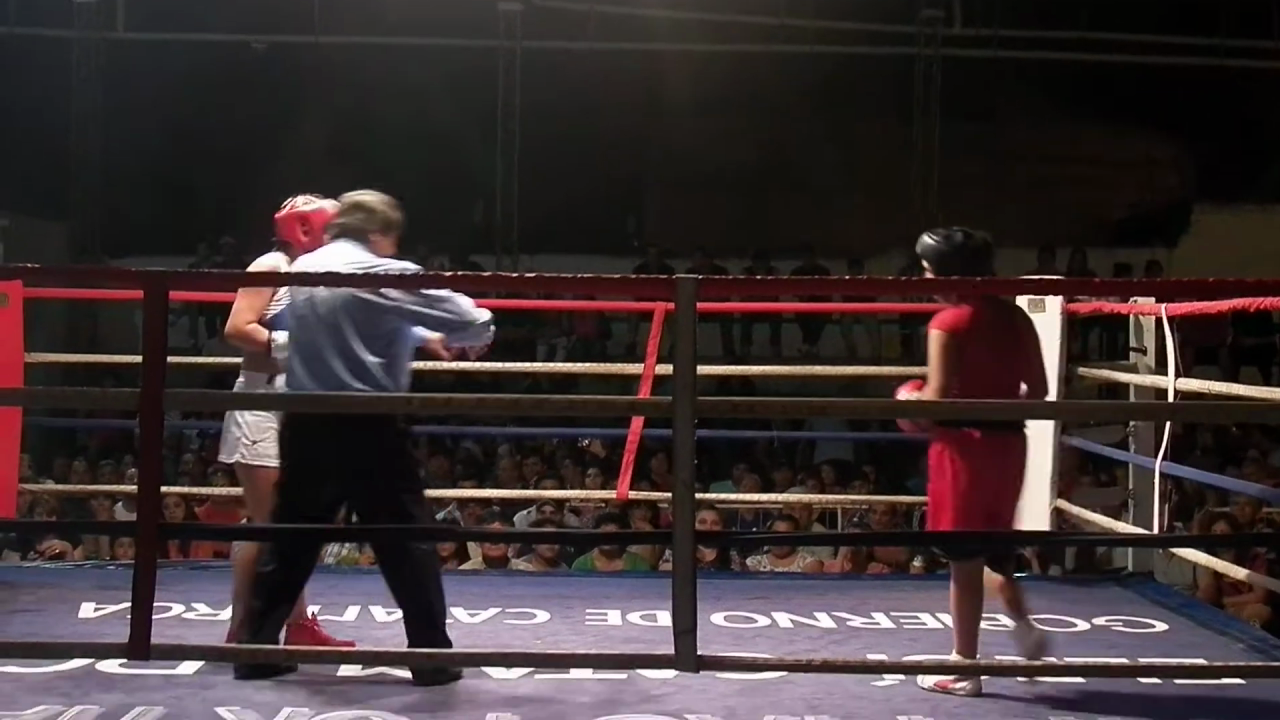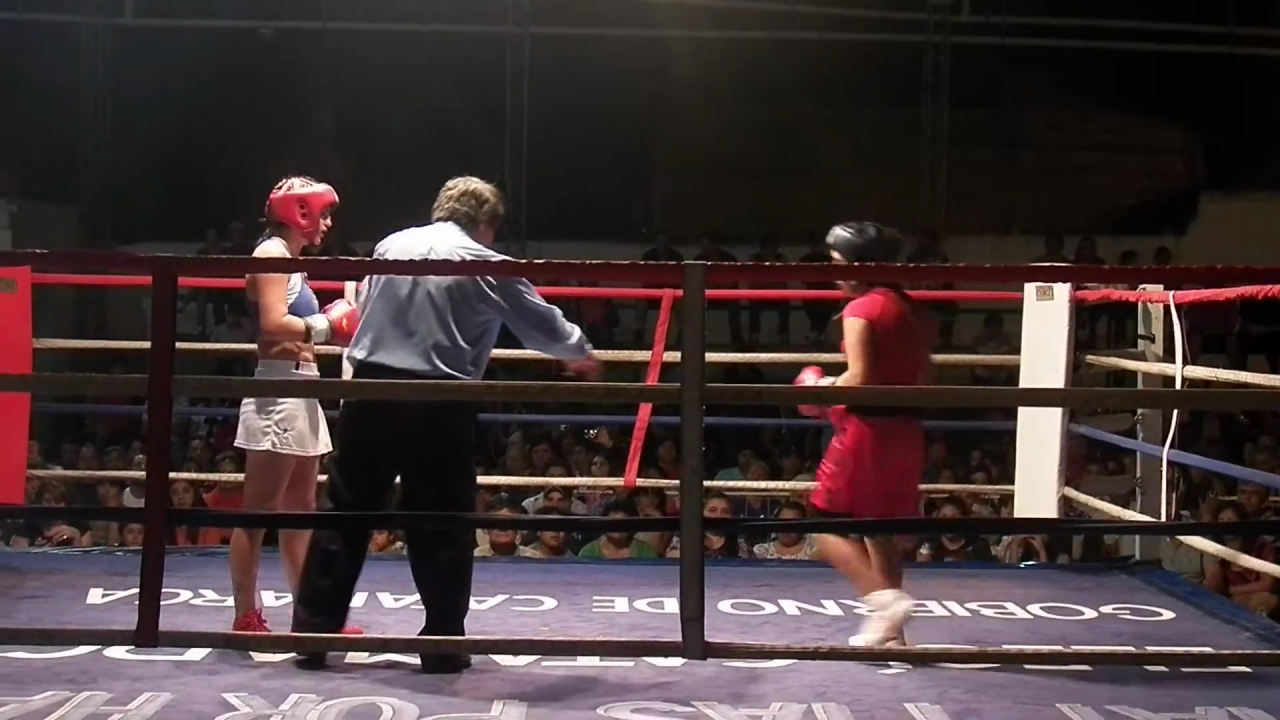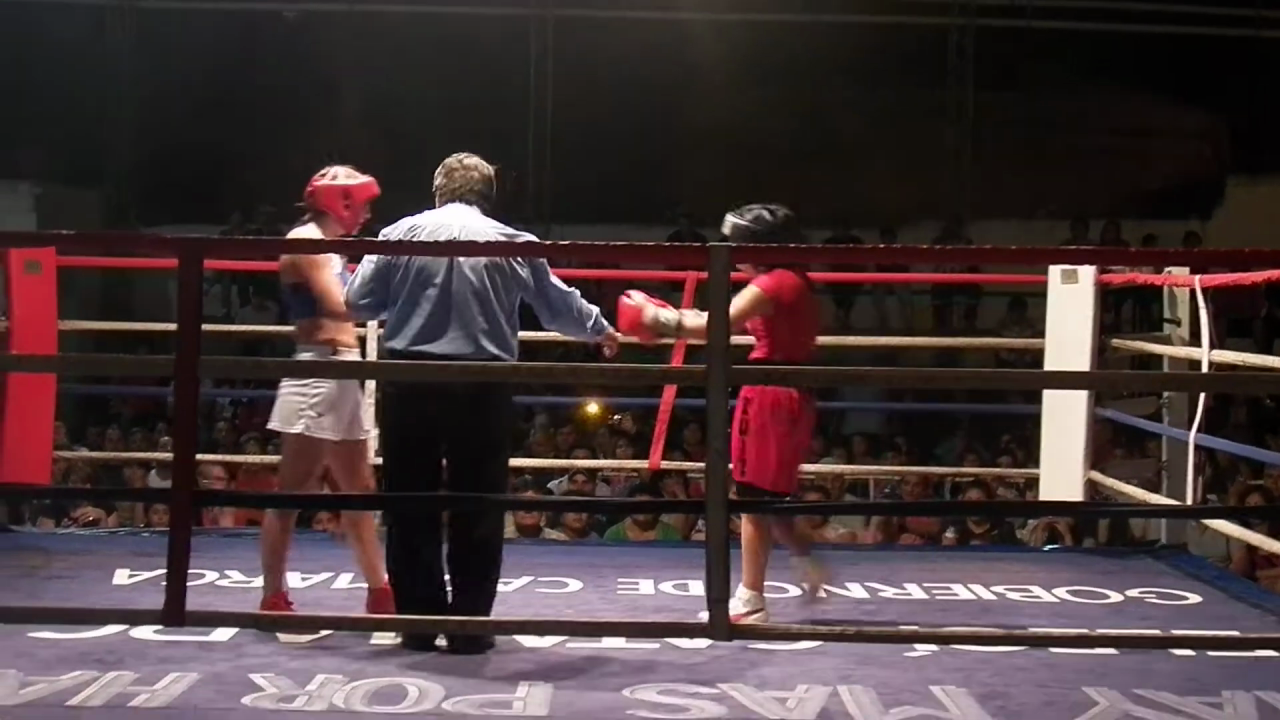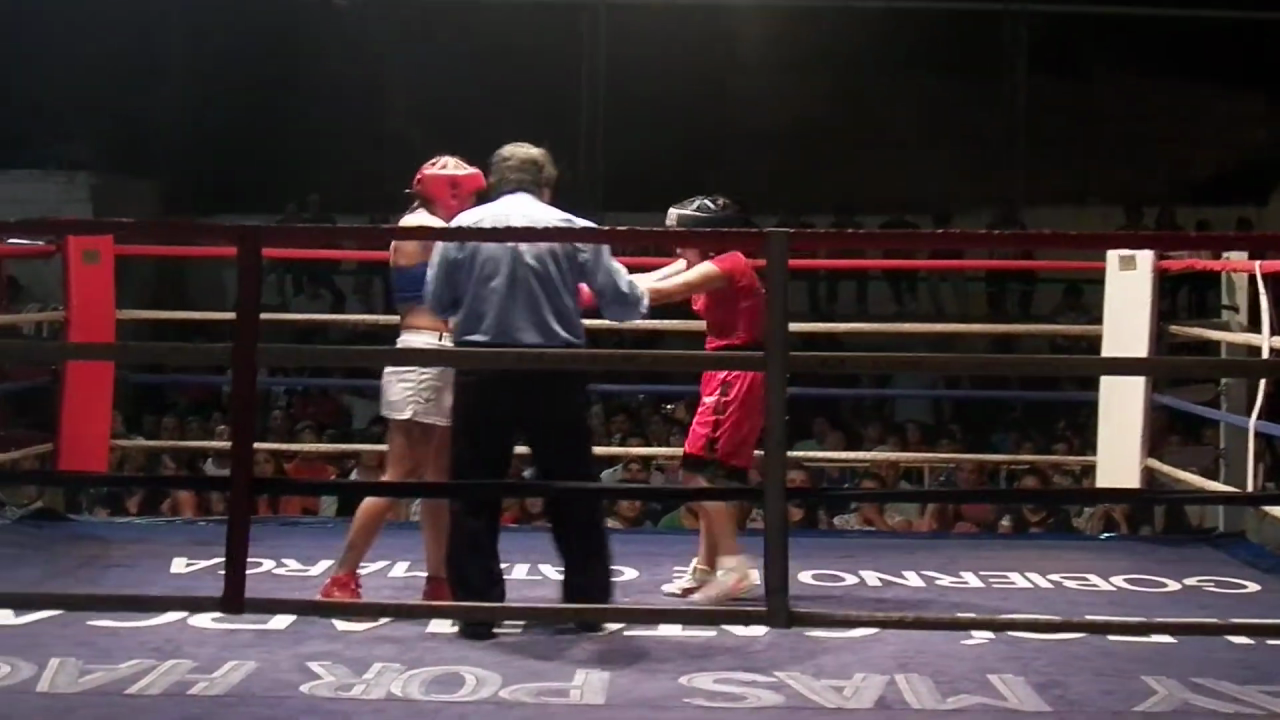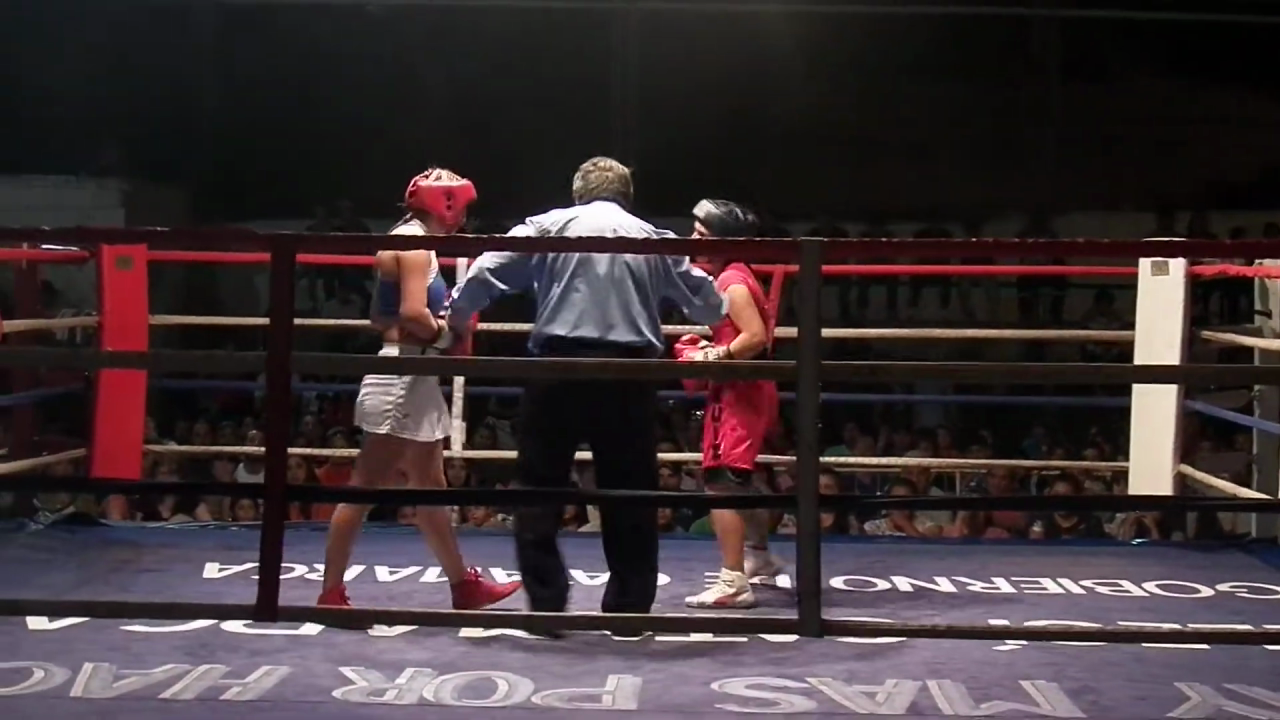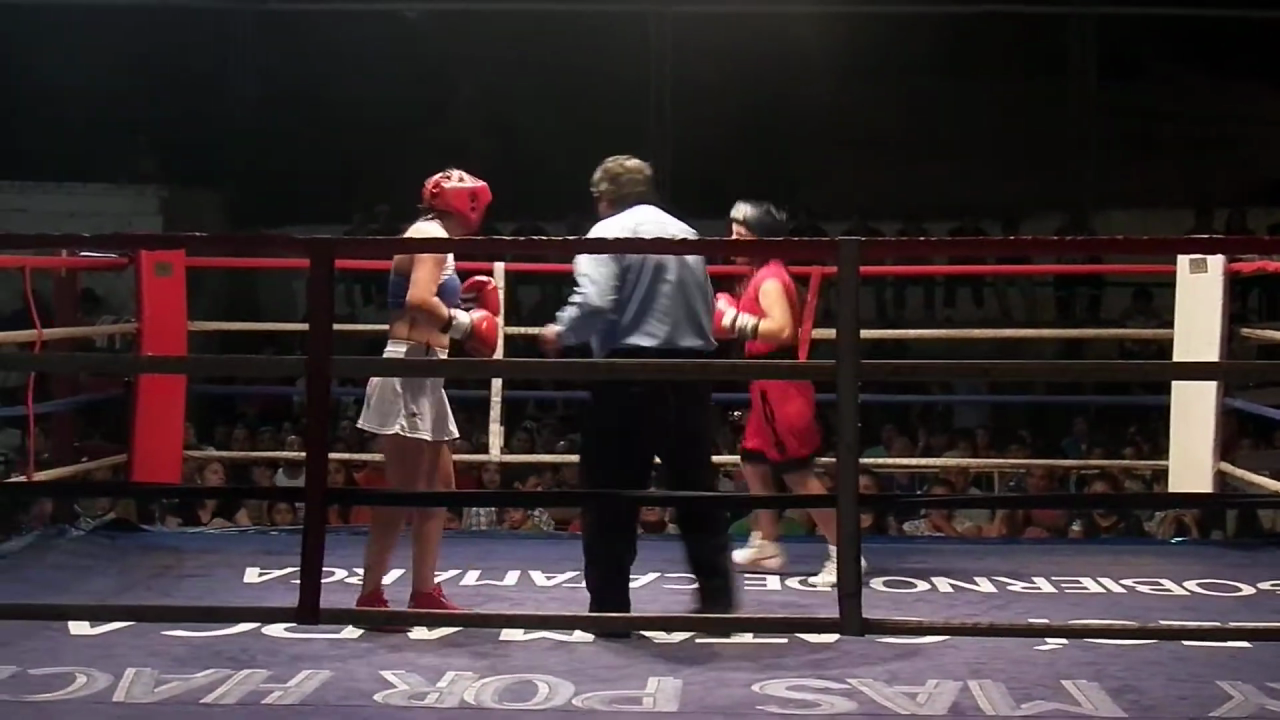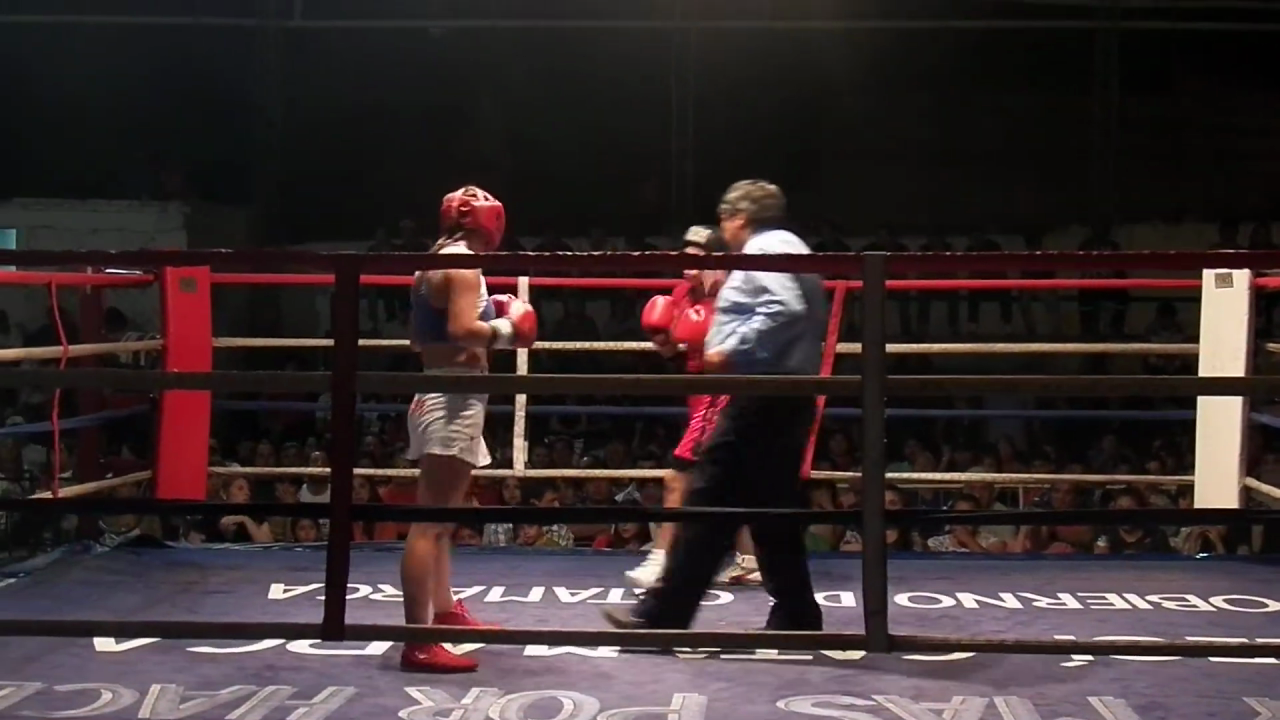
dt=0.5s
person 1, frame 1
left shoulder: (303, 269)
right shoulder: (384, 275)
right elbow: (471, 321)
left wrist: (423, 336)
right wrist: (475, 334)
left hip: (307, 423)
right hip: (368, 426)
left knee: (291, 536)
right knee: (406, 537)
left ankle: (255, 645)
right ankle: (432, 653)
person 1, frame 2
left shoulder: (392, 246)
right shoulder: (488, 267)
right elbow: (545, 326)
right wrist: (580, 352)
left hip: (372, 393)
right hip: (439, 407)
left knee: (345, 515)
right knee: (441, 527)
left ankle: (314, 632)
right ankle: (441, 642)
person 1, frame 3
left shoulder: (401, 233)
right shoulder: (513, 244)
left elbow: (358, 301)
right elbow: (561, 307)
right wrist: (602, 331)
left hip: (408, 383)
right hip: (479, 388)
left knee: (409, 506)
right knee: (476, 509)
left ankle: (418, 622)
right ankle: (467, 624)
person 1, frame 4
left shoulder: (464, 226)
right shoulder: (572, 230)
left elbow: (437, 301)
right elbow: (624, 302)
left hip: (482, 374)
right hip: (552, 376)
left knee: (475, 495)
right knee: (574, 494)
left ankle: (475, 609)
right ankle: (587, 601)
person 1, frame 5
left shoulder: (548, 226)
right shoulder: (654, 240)
left elbow: (486, 273)
right elbow: (704, 299)
left wrist: (457, 314)
right wrist: (719, 310)
left hip: (559, 371)
right hip: (628, 377)
left knee: (540, 489)
right knee: (629, 496)
left ankle: (546, 602)
right ankle: (629, 608)
person 1, frame 6
left shoulder: (608, 233)
right shoulder: (686, 236)
left elbow: (593, 303)
left wrist: (559, 333)
left hip: (630, 374)
right hip: (689, 375)
left knee: (609, 494)
right knee: (694, 486)
left ankle: (610, 606)
right ankle: (714, 587)
person 1, frame 7
left shoulder: (767, 251)
right shoulder: (788, 249)
left elbow: (786, 311)
left wrist: (732, 350)
left hip: (762, 397)
right hip: (787, 398)
left knee: (711, 503)
right knee: (774, 509)
left ankle: (663, 614)
right ankle: (796, 614)
person 2, frame 1
right shoulder: (271, 267)
right elbow: (236, 329)
right wrist: (291, 344)
right hip: (261, 403)
right knee: (271, 526)
left ankle: (298, 624)
right ankle: (241, 630)
person 2, frame 2
left shoulder: (289, 260)
right shoulder: (273, 254)
left elbow: (295, 327)
right elbow: (273, 324)
left wrist: (330, 317)
right wrist: (328, 326)
left hip: (300, 392)
right hip: (279, 391)
left knee: (300, 510)
right knee: (260, 509)
right ankle: (246, 620)
person 2, frame 3
left shoulder: (327, 247)
right shoulder: (306, 240)
left elbow: (340, 310)
right elbow: (337, 305)
left hip: (341, 377)
right hip: (317, 376)
left knee: (360, 489)
right knee: (292, 492)
left ankle: (380, 595)
right ankle: (273, 600)
person 2, frame 4
left shoulder: (419, 230)
right shoulder: (424, 227)
left hip: (433, 358)
right hip: (422, 359)
left knee: (440, 477)
right knee: (399, 477)
left ankle: (439, 582)
right ankle: (342, 579)
person 2, frame 5
left shoulder: (408, 241)
right shoulder: (413, 243)
left elbow: (381, 317)
right elbow: (413, 314)
left wrist: (434, 331)
right wrist: (442, 334)
left hip: (410, 374)
right hip: (402, 374)
left knee: (432, 489)
right knee: (368, 487)
left ankle: (465, 585)
right ankle: (331, 594)
person 2, frame 6
left shoulder: (428, 239)
right shoulder: (431, 235)
right elbow: (418, 300)
left wrist: (460, 307)
right wrist: (464, 323)
left hip: (422, 375)
right hip: (409, 372)
left knee: (435, 491)
right knee: (404, 493)
left ankle: (424, 593)
right ankle: (372, 594)
person 2, frame 7
left shoulder: (432, 263)
right shoulder: (463, 262)
right elbow: (462, 329)
left wrist: (490, 327)
right wrist: (506, 329)
left hip: (440, 394)
right hip: (454, 398)
left knee: (442, 514)
right knee: (431, 521)
left ankle: (446, 610)
right ankle: (418, 641)
person 3, frame 1
left shoulder: (947, 322)
right shoulder: (1016, 317)
left elbow: (937, 397)
right elbow: (1038, 390)
left wrist: (909, 406)
left hip: (964, 443)
right hip: (1008, 442)
left knee: (962, 559)
right knee: (992, 551)
left ankle: (964, 667)
right ankle: (1024, 629)
person 3, frame 2
left shoulder: (862, 310)
right shoulder: (905, 308)
left elbow: (860, 380)
right elbow: (919, 377)
left wrist: (819, 389)
left hip: (868, 428)
right hip: (904, 427)
left knee: (828, 527)
right knee: (881, 532)
left ankle: (886, 599)
right ankle: (888, 620)
person 3, frame 3
left shoulder: (771, 284)
right shoulder: (795, 283)
right elbow: (725, 324)
left wrist: (659, 319)
right wrist: (674, 317)
left hip: (769, 396)
right hip: (793, 397)
left knee: (754, 501)
right knee: (764, 499)
left ankle: (751, 602)
right ankle: (806, 561)
person 3, frame 4
left shoulder: (726, 266)
right shoulder: (705, 262)
left elbow: (660, 290)
right elbow: (648, 282)
left hip: (737, 378)
right hip: (726, 376)
left knee: (699, 471)
right knee: (711, 476)
left ankle: (733, 565)
right ankle: (704, 572)
person 3, frame 5
left shoulder: (731, 281)
right shoulder: (730, 275)
left elbow: (756, 337)
left wrist: (709, 358)
right wrist: (702, 347)
left hip: (740, 388)
right hip: (743, 385)
left knee: (721, 482)
right knee: (734, 480)
left ankle: (733, 583)
right ankle: (759, 554)
person 3, frame 6
left shoulder: (771, 278)
right shoulder: (762, 277)
left elbow: (781, 330)
left wrist: (735, 319)
right wrist: (732, 321)
left hip: (779, 382)
right hip: (769, 382)
left knee: (798, 472)
right knee: (754, 465)
left ankle: (843, 555)
right ankle: (764, 546)
person 3, frame 7
right shoulder: (682, 294)
right elbow: (668, 349)
left wrist: (708, 337)
right wrist: (658, 331)
left hip: (719, 396)
right hip: (701, 393)
left knee: (676, 478)
left ankle: (660, 562)
right ankle: (747, 562)
